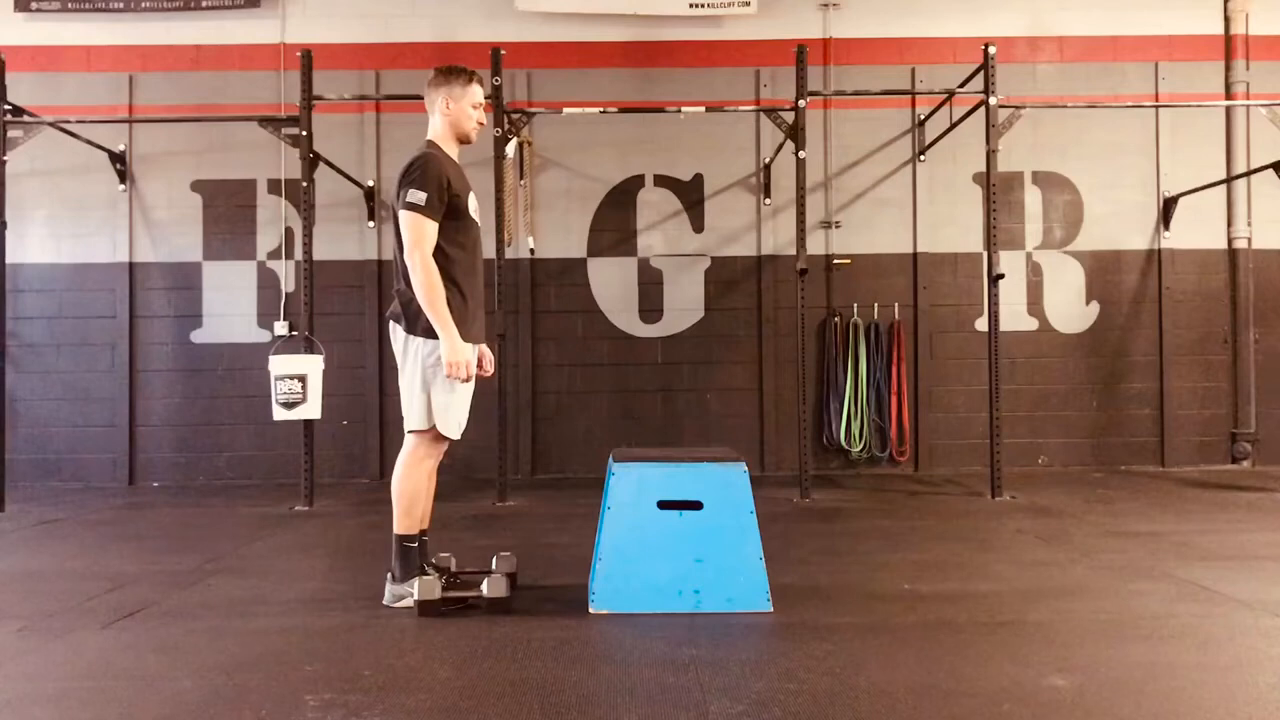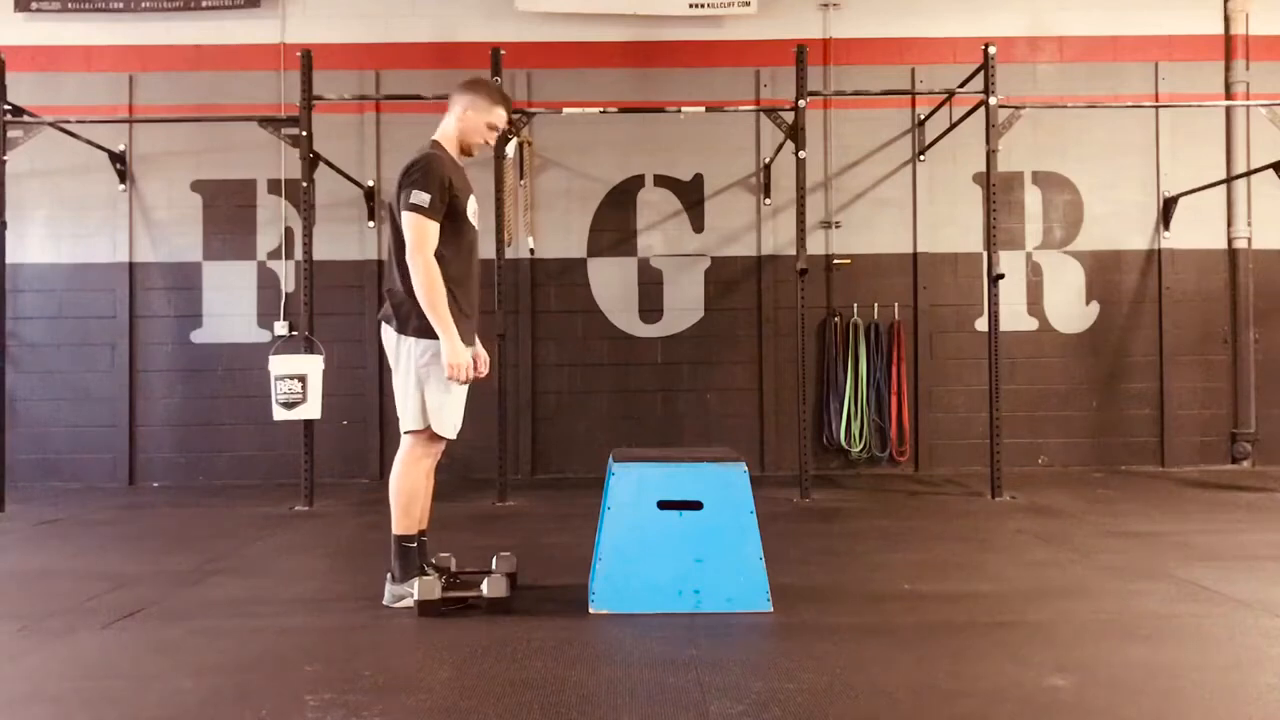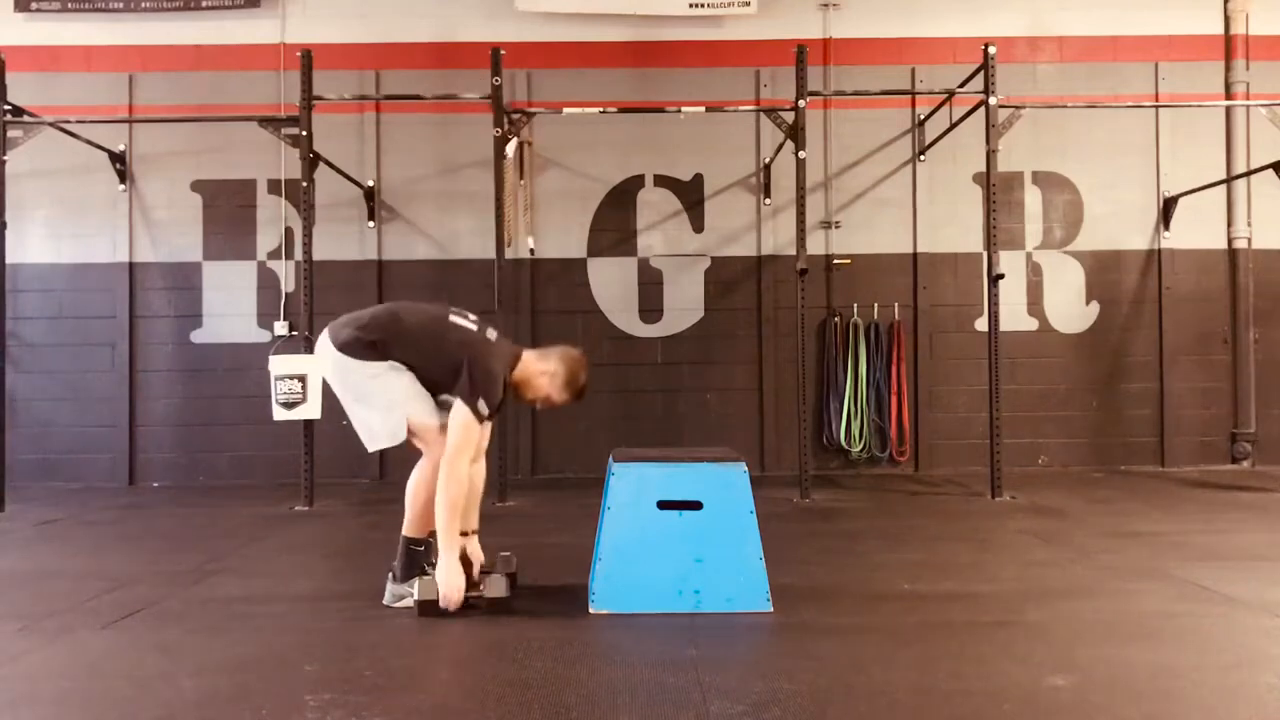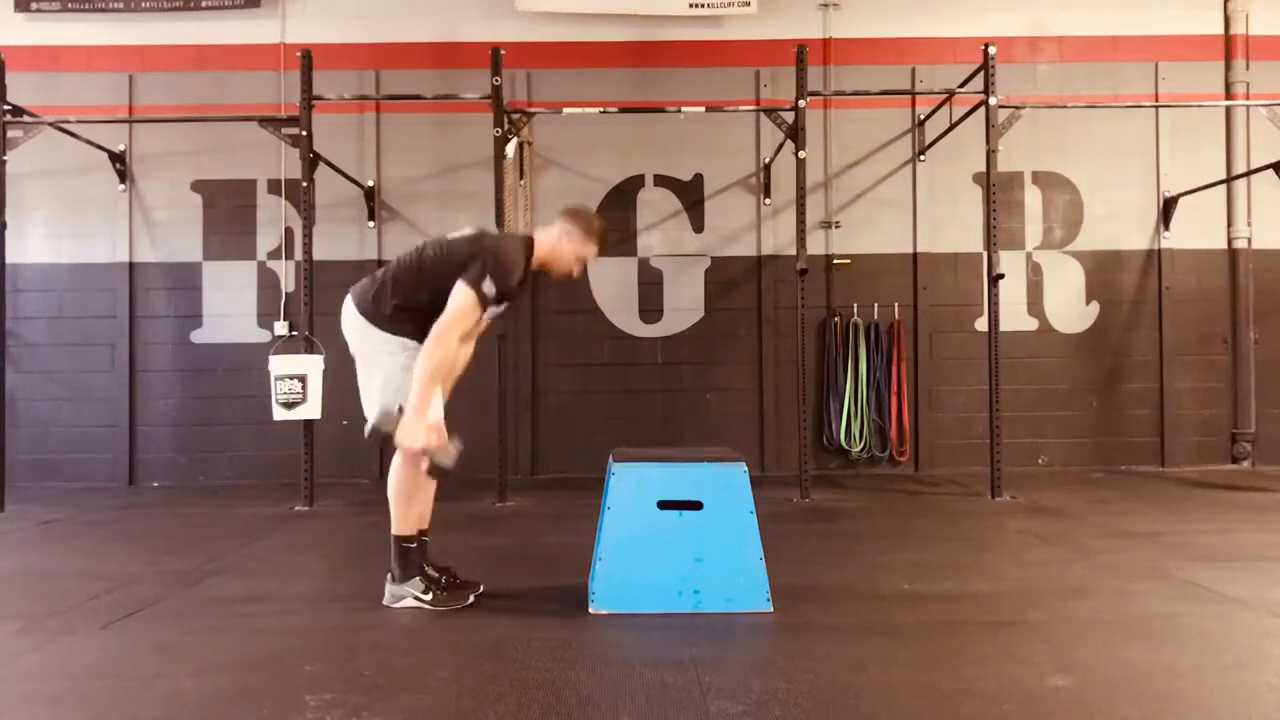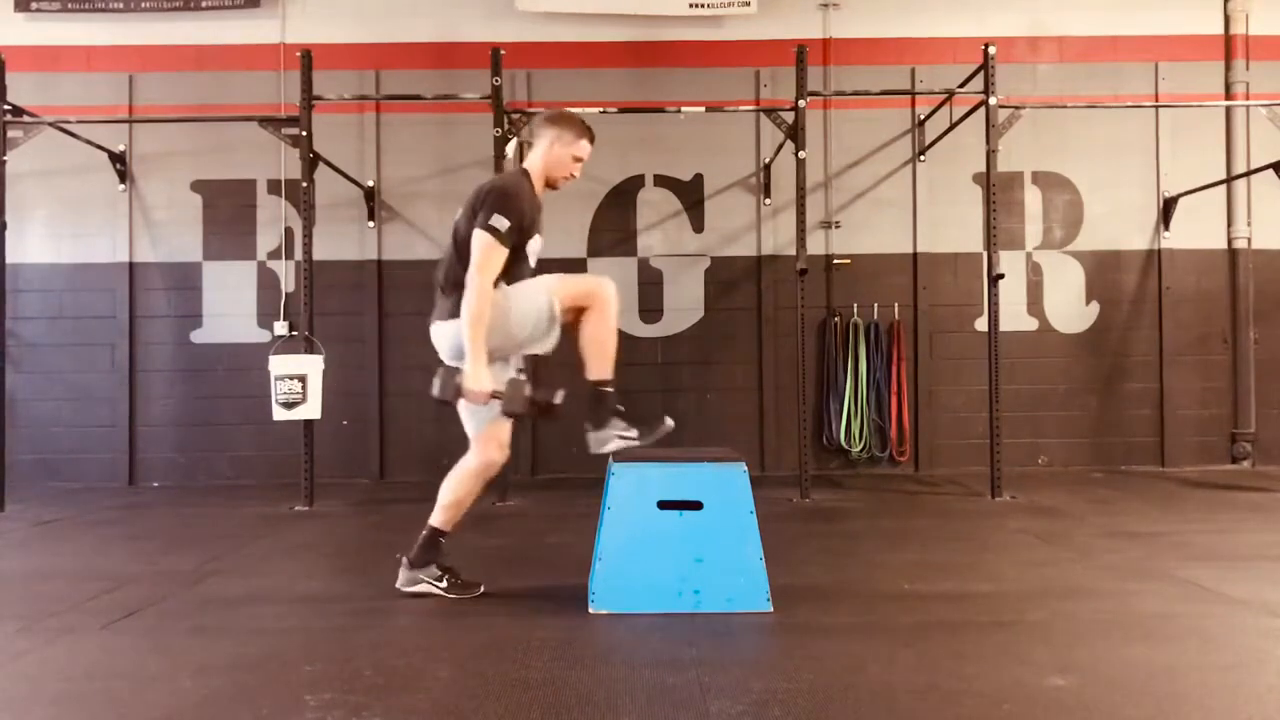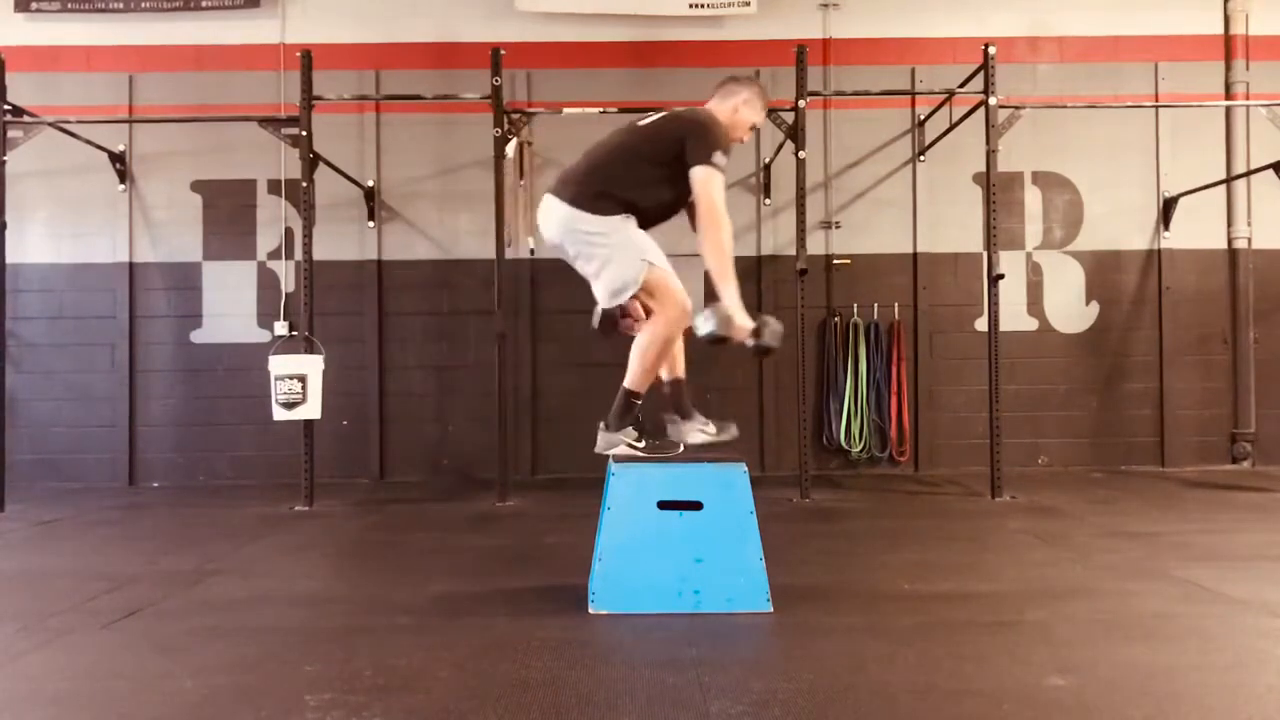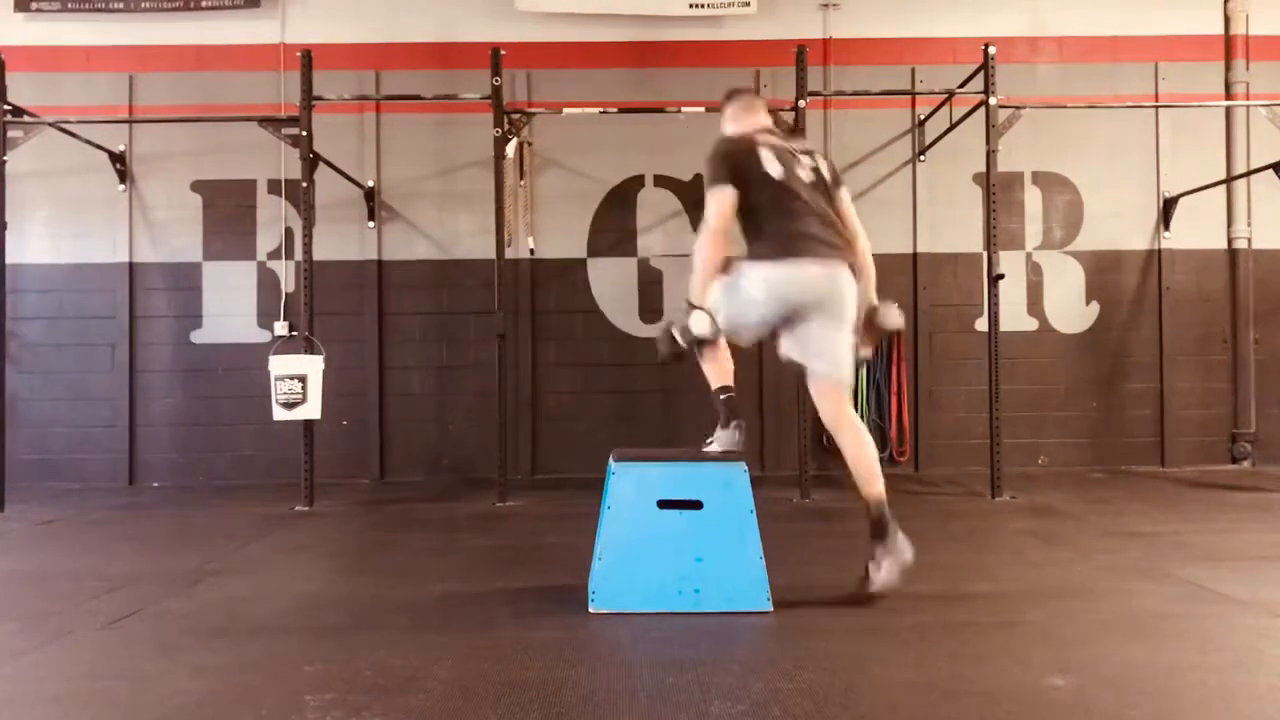
dt=0.7s
person 1, frame 1
left shoulder: (450, 172)
right shoulder: (427, 168)
right elbow: (419, 258)
left wrist: (474, 337)
right wrist: (450, 336)
left hip: (452, 333)
right hip: (433, 334)
left knee: (432, 445)
right knee: (424, 443)
left ankle: (418, 565)
right ankle: (404, 574)
person 1, frame 2
left shoulder: (451, 173)
right shoulder: (428, 169)
right elbow: (419, 259)
left wrist: (471, 338)
right wrist: (450, 338)
left hip: (445, 333)
right hip: (425, 331)
left knee: (429, 444)
right knee: (422, 442)
left ankle: (417, 563)
right ankle: (404, 574)
person 1, frame 3
left shoulder: (497, 364)
right shoulder: (489, 370)
left elbow: (473, 459)
right elbow: (455, 464)
left wrist: (469, 535)
right wrist: (449, 556)
left hip: (359, 350)
right hip: (355, 353)
left knee: (440, 449)
right knee: (438, 449)
left ankle: (419, 562)
right ankle: (407, 577)
person 1, frame 4
left shoulder: (513, 264)
right shoulder: (503, 263)
left elbow: (465, 339)
right elbow: (445, 336)
left wrist: (435, 407)
right wrist: (417, 416)
left hip: (399, 321)
right hip: (379, 318)
left knee: (429, 446)
right knee: (418, 446)
left ankle: (418, 563)
right ankle: (404, 576)
person 1, frame 5
left shoulder: (521, 197)
right shoulder: (509, 196)
right elbow: (478, 282)
left wrist: (483, 359)
right wrist: (476, 364)
left hip: (477, 326)
right hip: (470, 324)
left knee: (489, 452)
right knee: (598, 291)
left ankle: (421, 563)
right ankle: (603, 422)
person 1, frame 6
left shoulder: (677, 127)
right shoulder: (708, 130)
right elbow: (712, 220)
left wrist: (623, 288)
right wrist: (732, 303)
left hip: (564, 209)
right hip: (587, 213)
left knee: (660, 305)
right knee: (673, 307)
left ankle: (684, 417)
right ankle: (618, 427)
person 1, frame 7
left shoulder: (729, 150)
right shoulder: (814, 156)
left elbow: (715, 230)
right elbow: (855, 233)
left wrist: (696, 308)
right wrist: (871, 302)
left hip: (777, 273)
right hip: (833, 278)
left knee: (709, 327)
right knee: (839, 414)
left ankle: (727, 420)
right ankle: (887, 539)
